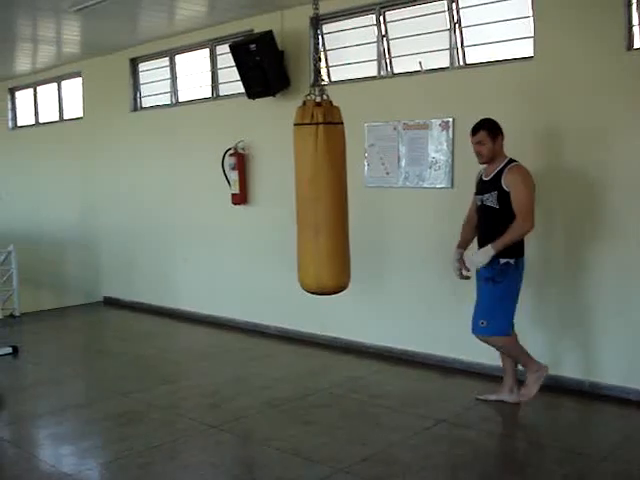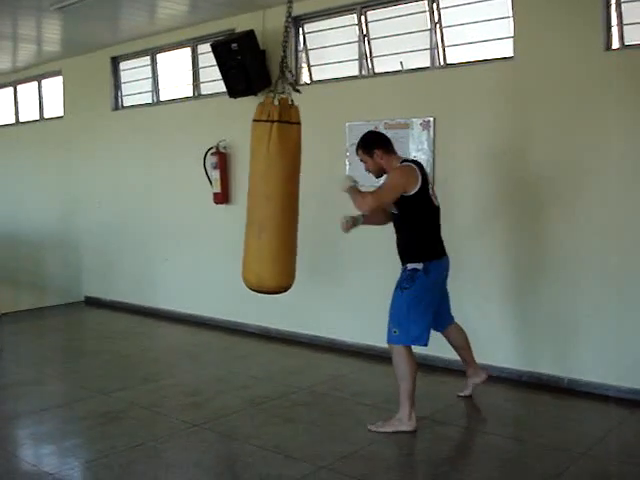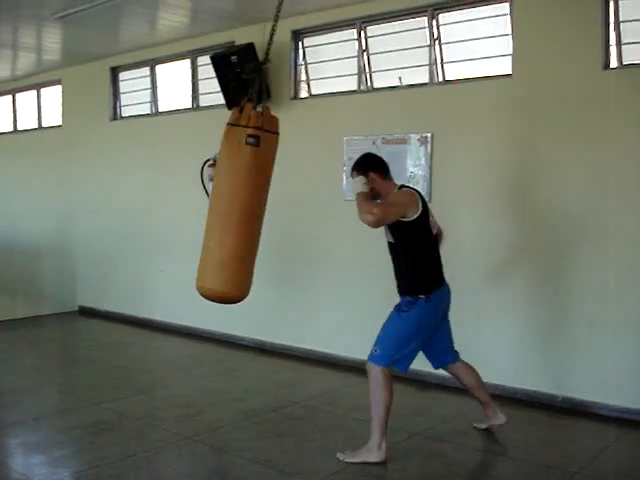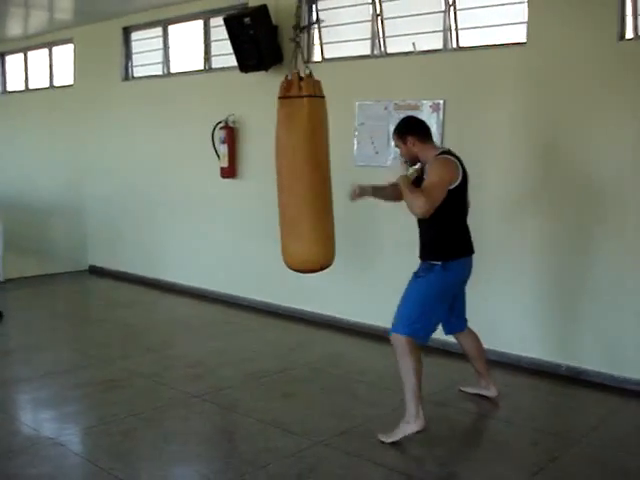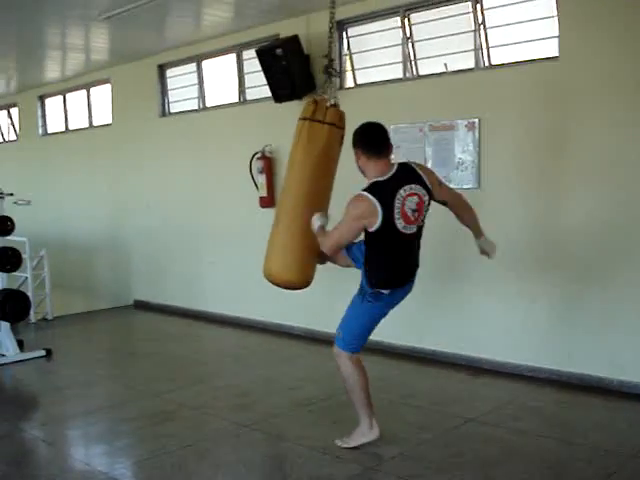
dt=1s
person 1, frame 1
left shoulder: (516, 173)
right shoulder: (483, 175)
left elbow: (525, 221)
right elbow: (472, 217)
left wrist: (491, 249)
right wrist: (460, 250)
left hip: (504, 262)
right hip: (486, 262)
left knee: (486, 329)
right knee: (500, 327)
left ankle: (533, 368)
right ankle: (509, 389)
person 1, frame 2
left shoulder: (405, 173)
right shoulder: (400, 176)
left elbow: (367, 205)
right elbow: (387, 214)
left wrist: (350, 188)
right wrist: (357, 220)
left hip: (420, 268)
right hip: (433, 263)
left knee: (398, 340)
right knee: (444, 322)
left ankle: (406, 417)
right ankle: (474, 372)
person 1, frame 3
left shoulder: (403, 197)
right shoulder: (404, 199)
left elbow: (370, 217)
right elbow: (436, 234)
left wrist: (361, 192)
left hip: (420, 299)
right hip: (435, 293)
left knee: (377, 366)
right knee: (450, 360)
left ankle: (376, 447)
right ankle: (493, 413)
person 1, frame 4
left shoulder: (444, 164)
right shoulder: (431, 165)
left elbow: (422, 208)
right elbow: (400, 192)
left wrist: (404, 182)
right wrist: (368, 189)
left hip: (442, 265)
right hip: (457, 261)
left knee: (401, 336)
right knee: (459, 327)
left ankle: (413, 416)
right ankle: (487, 384)
person 1, frame 5
left shoulder: (365, 202)
right shoulder: (419, 173)
left elbow: (328, 245)
right elbow: (459, 203)
left wrist: (318, 227)
right wrist: (480, 237)
left hip: (384, 286)
right hip: (404, 268)
left knee: (344, 351)
right knee: (337, 251)
left ankle: (367, 426)
